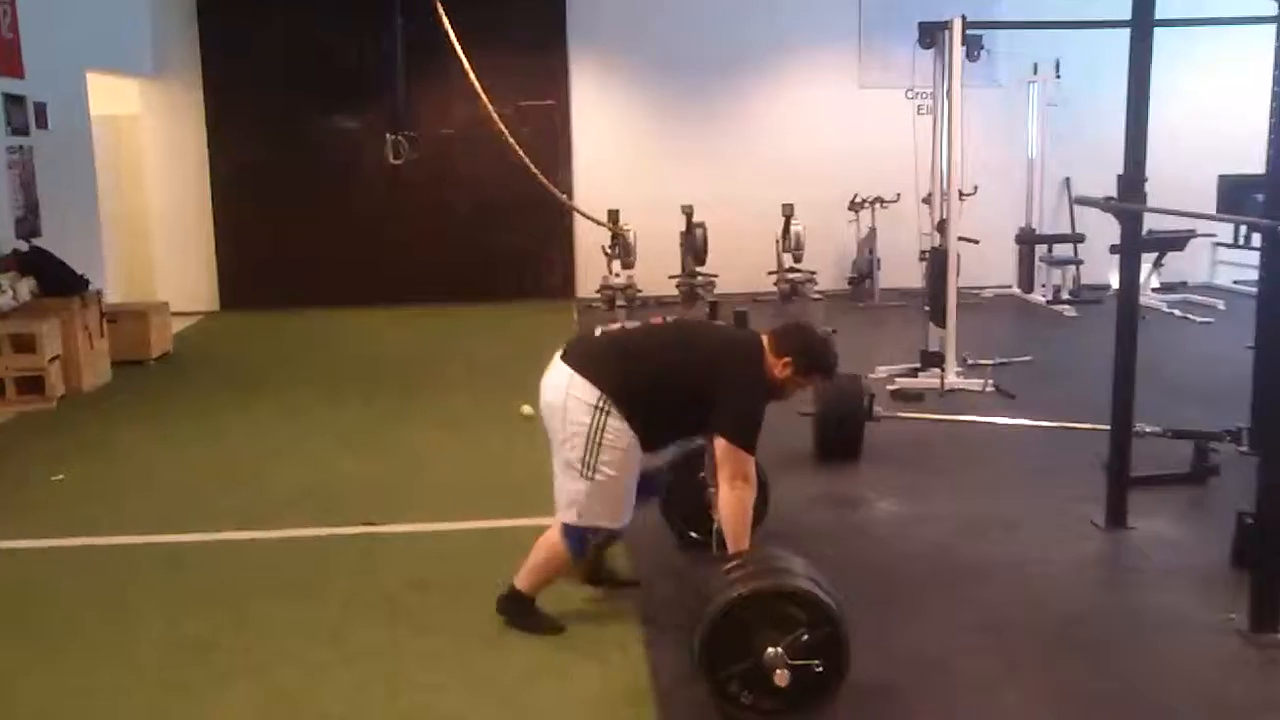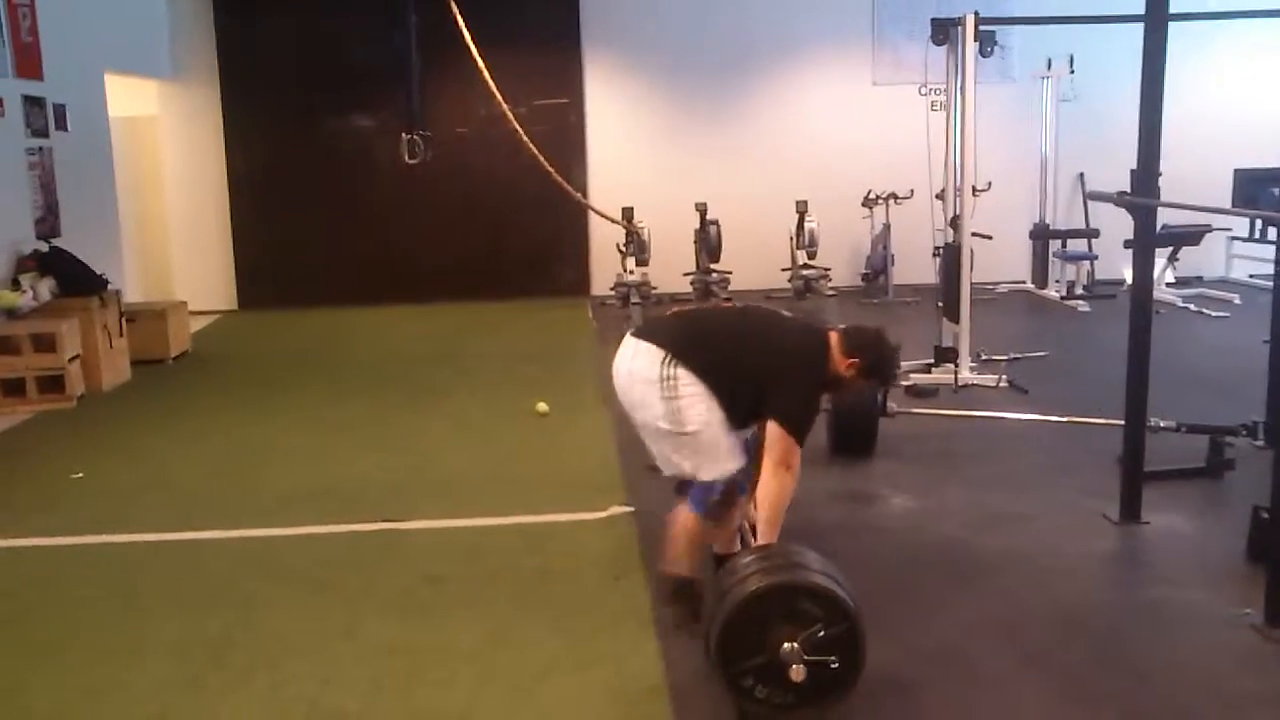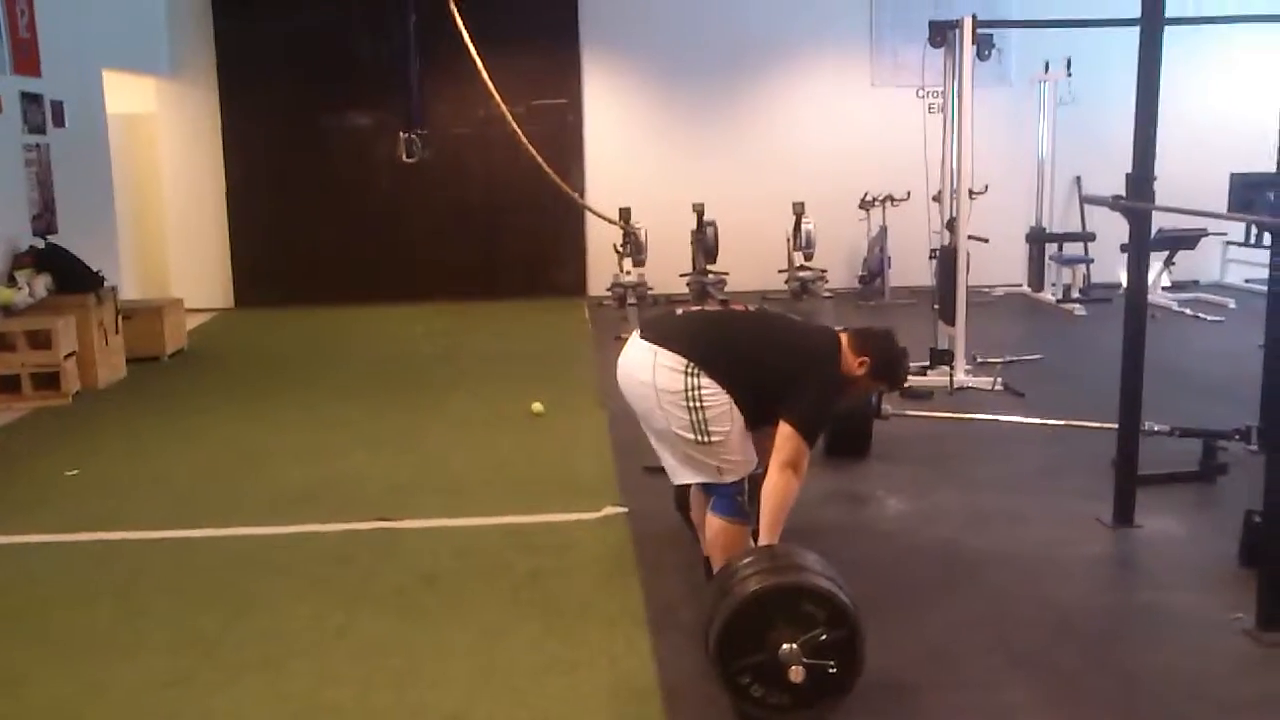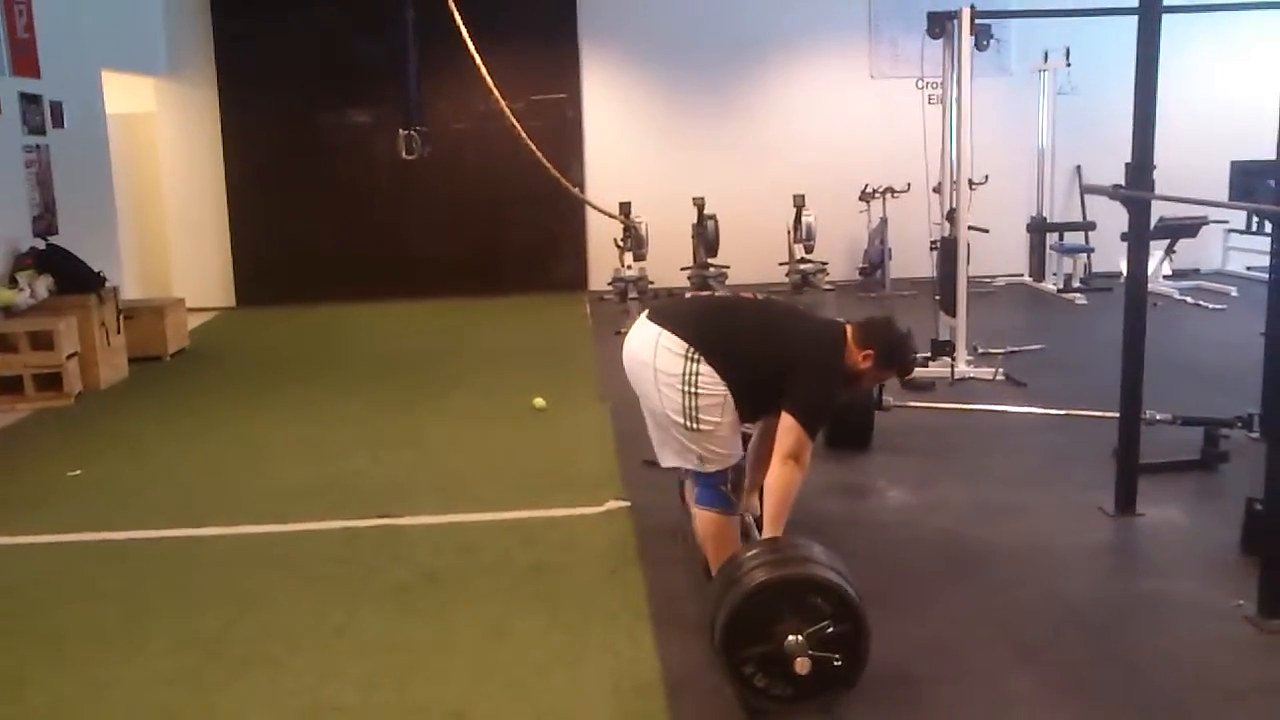
dt=0.5s
person 1, frame 1
left shoulder: (740, 351)
right shoulder: (744, 378)
right elbow: (736, 480)
left hip: (583, 373)
right hip: (590, 394)
right knee: (597, 521)
left ankle: (591, 564)
right ankle: (516, 600)
person 1, frame 2
left shoulder: (807, 343)
right shoulder: (805, 366)
right elbow: (781, 466)
left hip: (649, 353)
right hip: (659, 366)
right knee: (721, 480)
left ankle: (727, 559)
right ankle: (680, 583)
person 1, frame 3
left shoulder: (809, 347)
right shoulder: (823, 373)
left elbow: (767, 425)
right elbow: (787, 467)
right hip: (672, 366)
left knee: (712, 472)
right knee: (730, 483)
left ankle: (715, 567)
person 1, frame 4
left shoulder: (816, 341)
right shoulder: (823, 363)
left elbow: (773, 424)
right elbow: (789, 458)
left wrist: (749, 493)
right hip: (676, 349)
left knee: (708, 467)
right knee: (715, 476)
left ankle: (720, 567)
